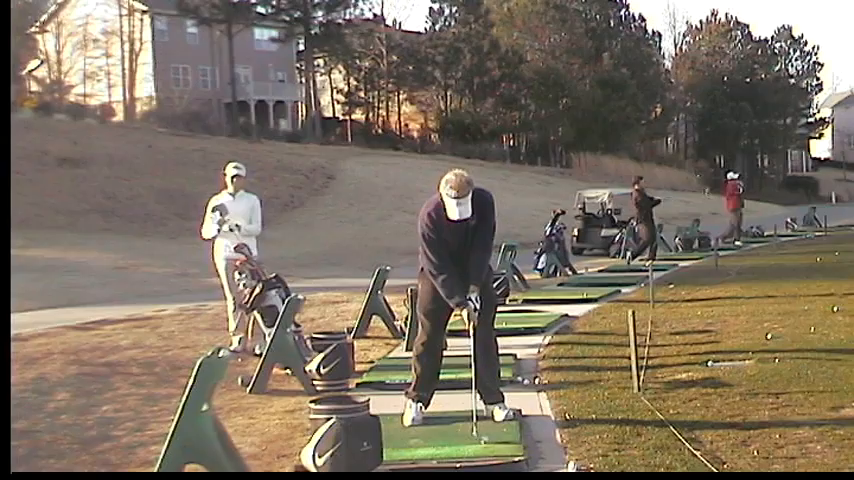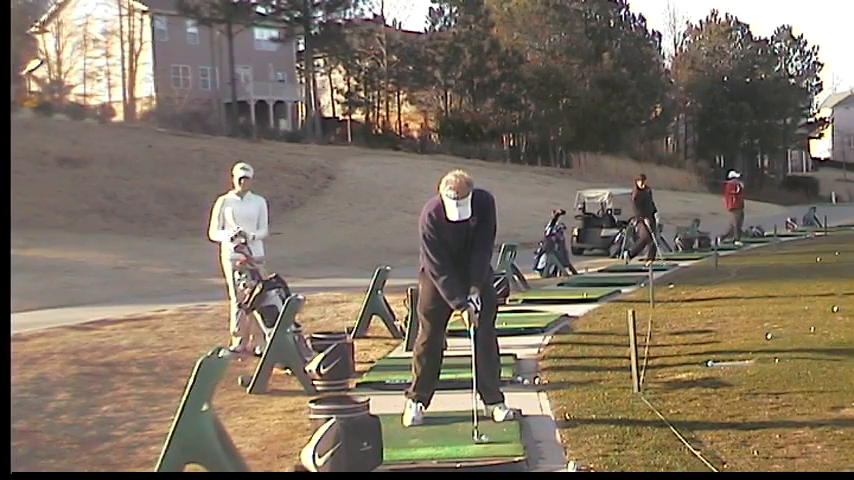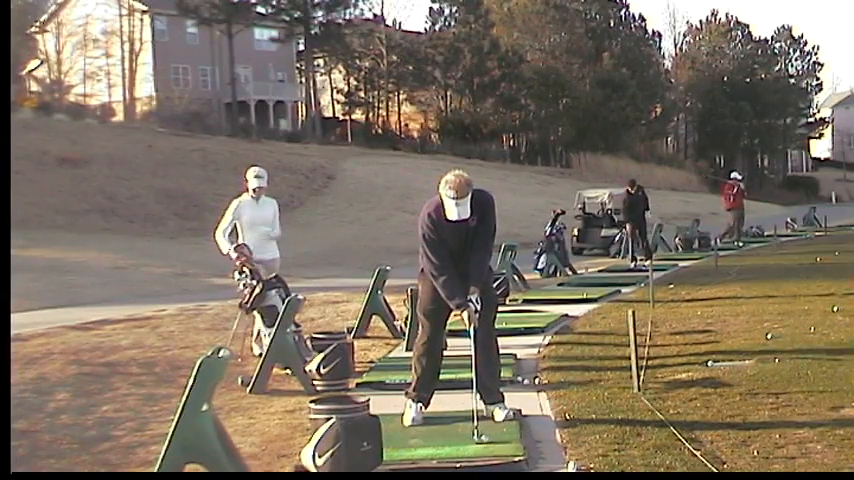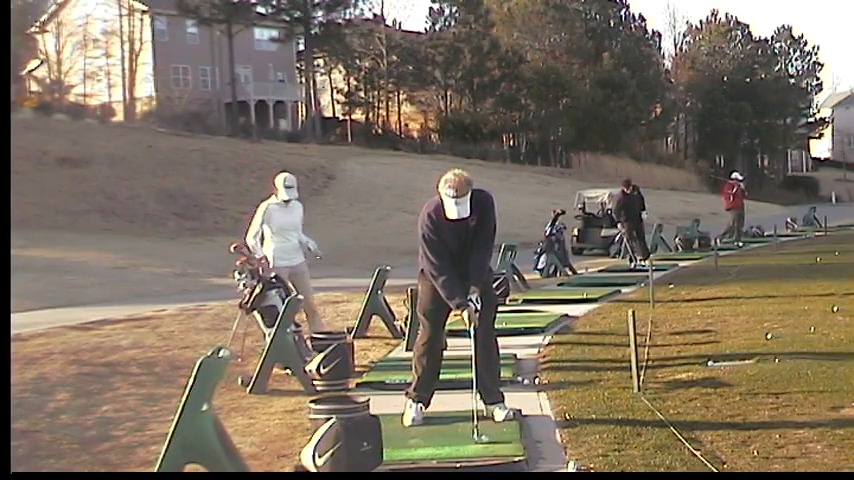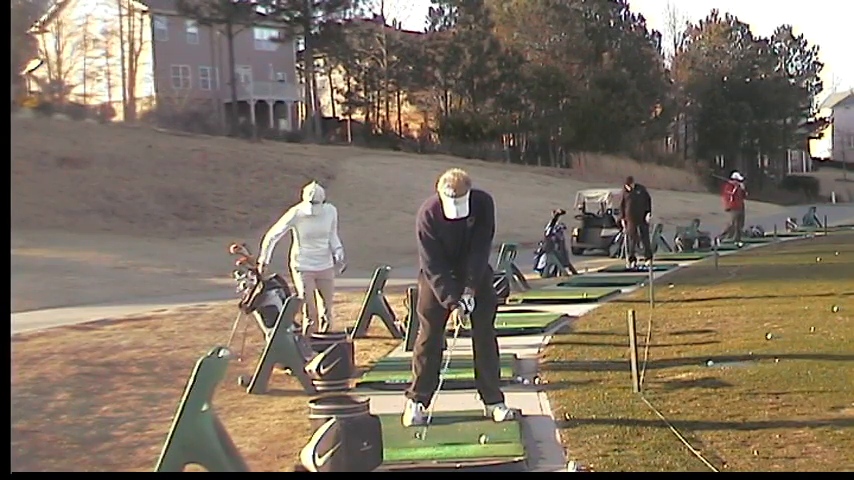
dt=1s
person 1, frame 1
left shoulder: (484, 201)
right shoulder: (429, 214)
left elbow: (482, 248)
right elbow: (436, 266)
left wrist: (473, 289)
right wrist: (459, 303)
left hip: (476, 272)
right hip: (437, 276)
left knee: (484, 335)
right knee: (429, 336)
left ankle: (493, 400)
right ankle: (416, 400)
person 1, frame 2
left shoulder: (485, 202)
right shoulder: (430, 215)
left elbow: (483, 249)
right elbow: (437, 267)
left wrist: (475, 290)
right wrist: (460, 304)
left hip: (477, 273)
right hip: (438, 276)
left knee: (485, 335)
right knee: (429, 336)
left ankle: (493, 399)
right ankle: (416, 400)
person 1, frame 3
left shoulder: (484, 202)
right shoulder: (429, 215)
left elbow: (483, 249)
right elbow: (437, 267)
left wrist: (474, 291)
right wrist: (459, 304)
left hip: (477, 273)
right hip: (437, 277)
left knee: (485, 335)
right knee: (429, 336)
left ankle: (493, 399)
right ankle: (416, 400)
person 1, frame 4
left shoulder: (484, 202)
right shoulder: (429, 215)
left elbow: (483, 249)
right elbow: (437, 267)
left wrist: (474, 291)
right wrist: (459, 304)
left hip: (476, 274)
right hip: (436, 277)
left knee: (485, 335)
right knee: (429, 335)
left ankle: (493, 400)
right ankle: (416, 400)
person 1, frame 5
left shoulder: (483, 203)
right shoulder: (428, 214)
left elbow: (480, 250)
right elbow: (432, 265)
left wrist: (469, 291)
right wrist: (451, 302)
left hip: (475, 274)
right hip: (437, 277)
left knee: (484, 334)
right knee: (429, 335)
left ankle: (493, 400)
right ankle: (416, 400)
person 2, frame 1
left shoulder: (252, 200)
right shoulder: (216, 201)
left elbow: (257, 228)
right elbow: (206, 233)
left wrist: (234, 225)
right wrist: (219, 224)
left hip: (248, 255)
right hip: (225, 255)
right knee: (232, 298)
right ankle: (238, 340)
person 2, frame 2
left shoulder: (259, 202)
right shoulder: (223, 202)
left elbow: (264, 230)
right elbow: (213, 233)
left wrist: (251, 236)
right wrist: (231, 235)
left hip: (255, 256)
right hip: (232, 256)
right knee: (237, 299)
left ankle: (259, 342)
right ankle: (238, 341)
person 2, frame 3
left shoulder: (272, 204)
right shoulder: (238, 204)
left elbow: (276, 231)
right elbow: (220, 232)
left wrist: (274, 233)
right wrist: (230, 251)
left hip: (271, 257)
right hip: (249, 259)
left ankle: (259, 341)
right ankle: (265, 343)
person 2, frame 4
left shoulder: (298, 207)
right shoulder: (266, 208)
right elbow: (251, 237)
left wrist: (310, 244)
right wrist: (260, 256)
left hip: (298, 262)
right hip: (275, 265)
left knee: (309, 303)
person 2, frame 5
left shoulder: (331, 211)
right shoulder: (295, 214)
right elbow: (272, 236)
left wrist: (338, 251)
right wrist: (262, 261)
left hip: (326, 267)
right hip: (303, 268)
left knee: (326, 312)
right knee: (310, 313)
